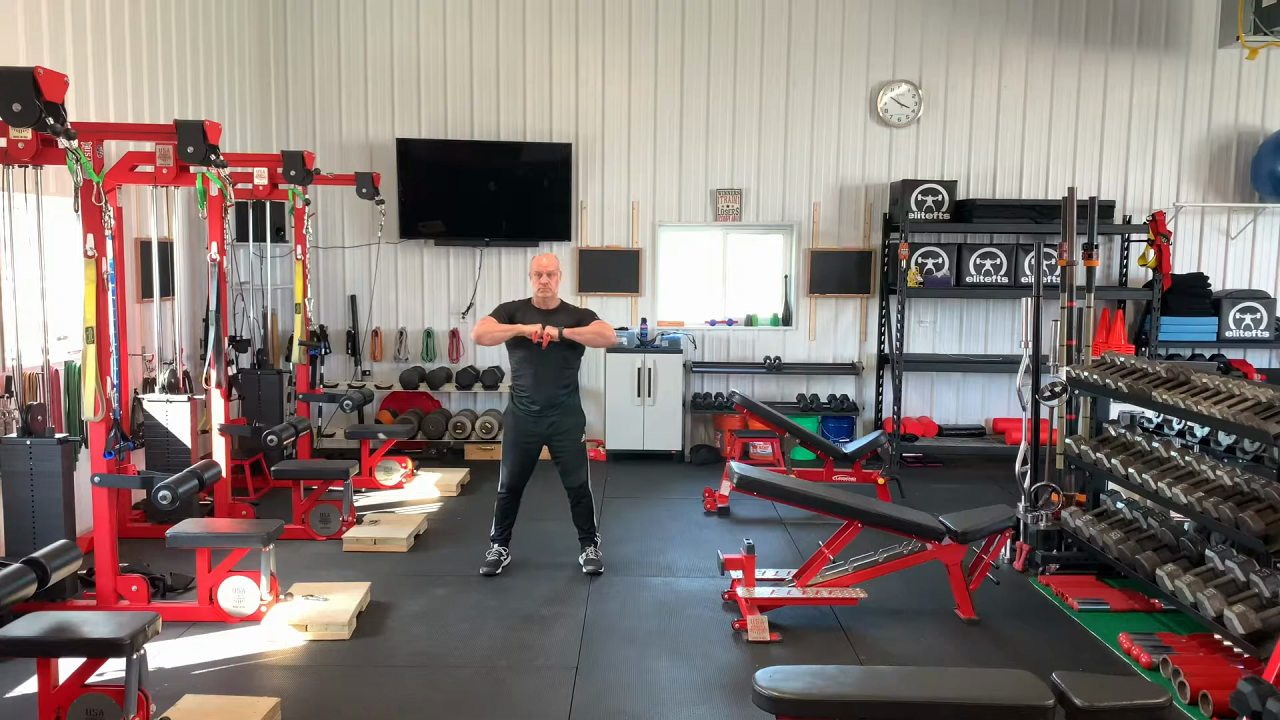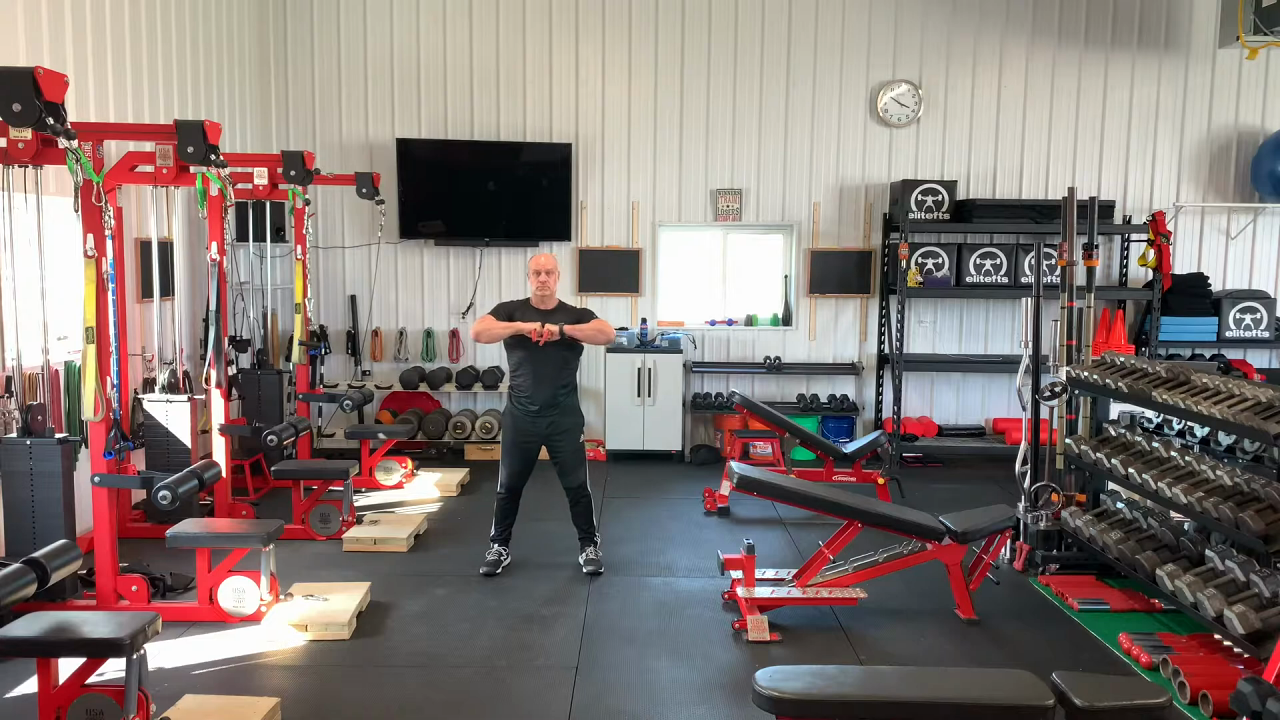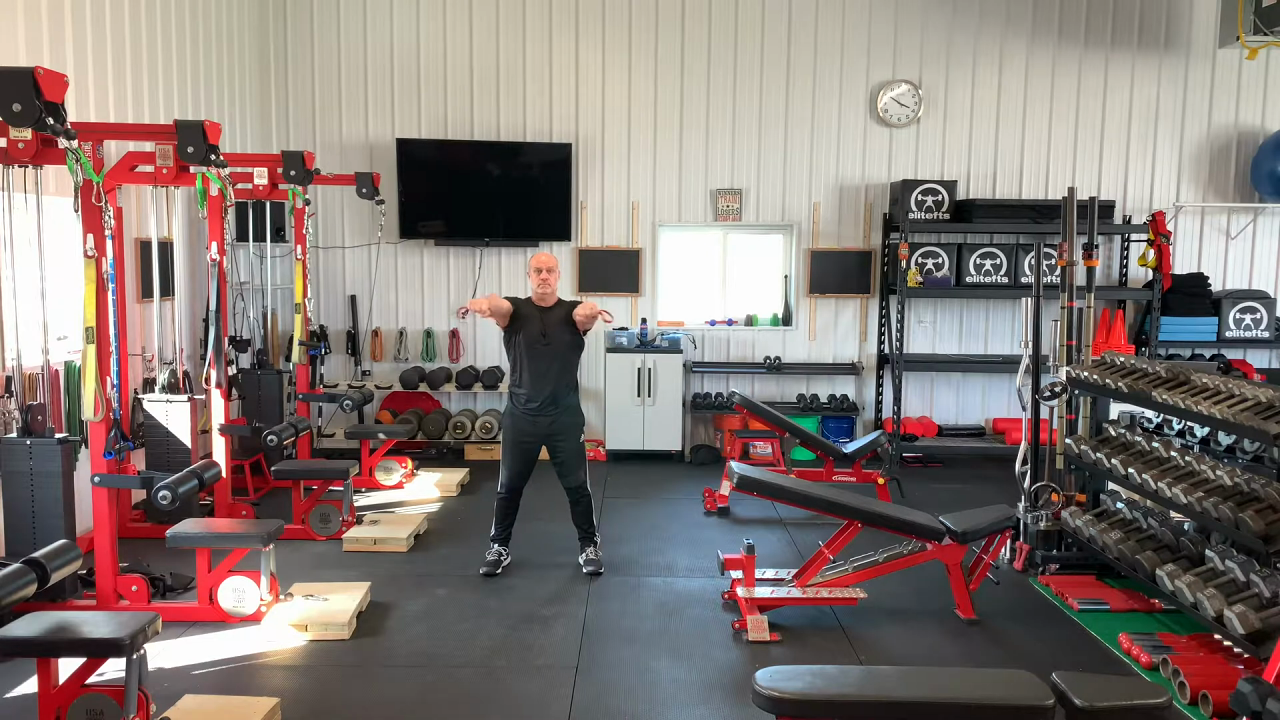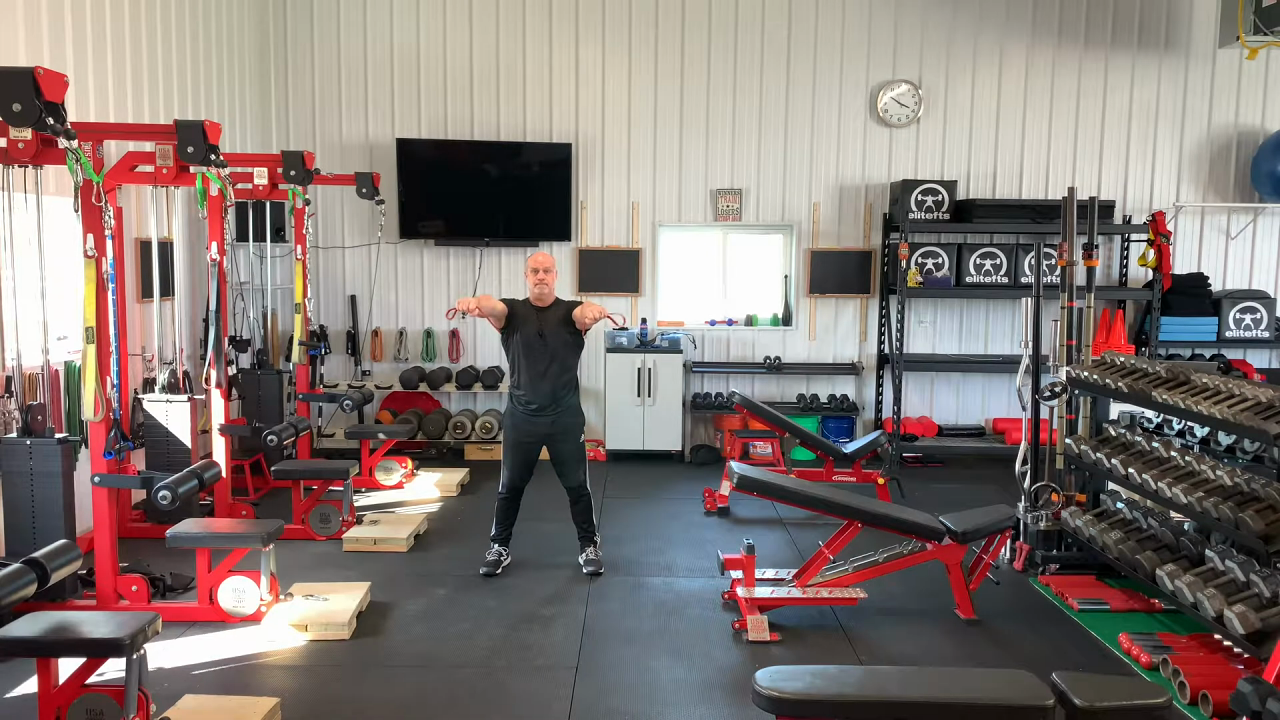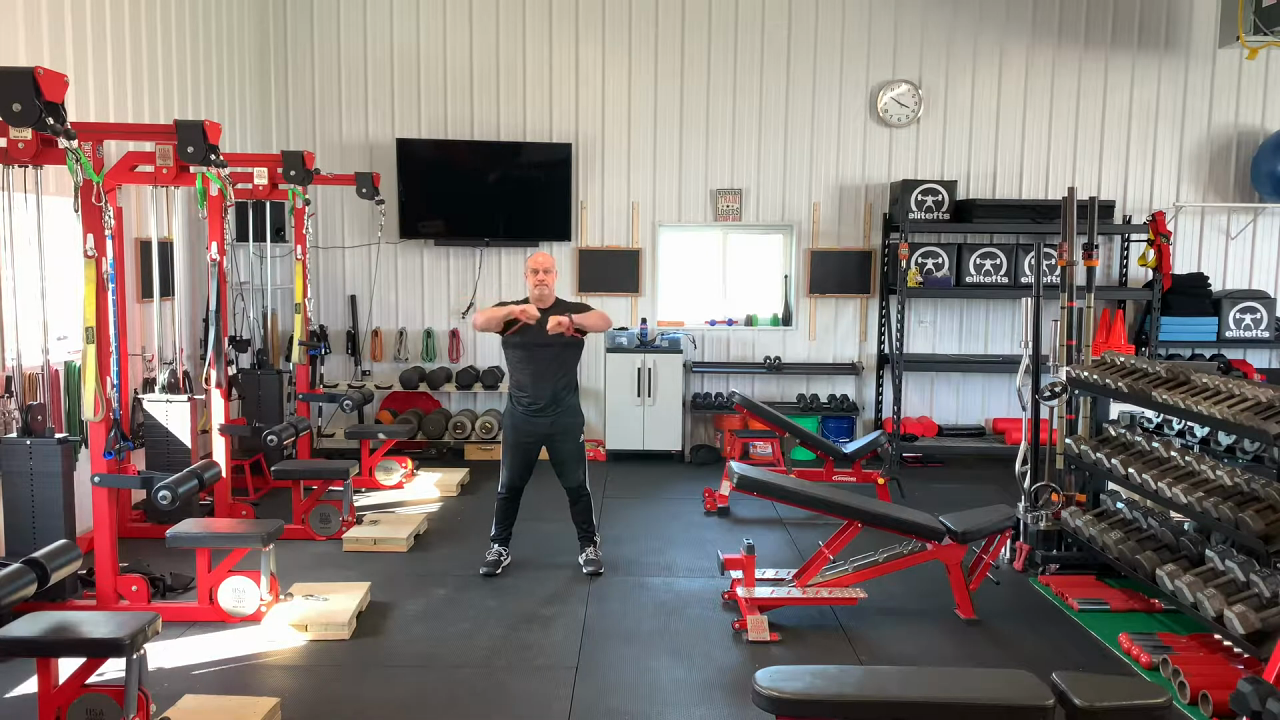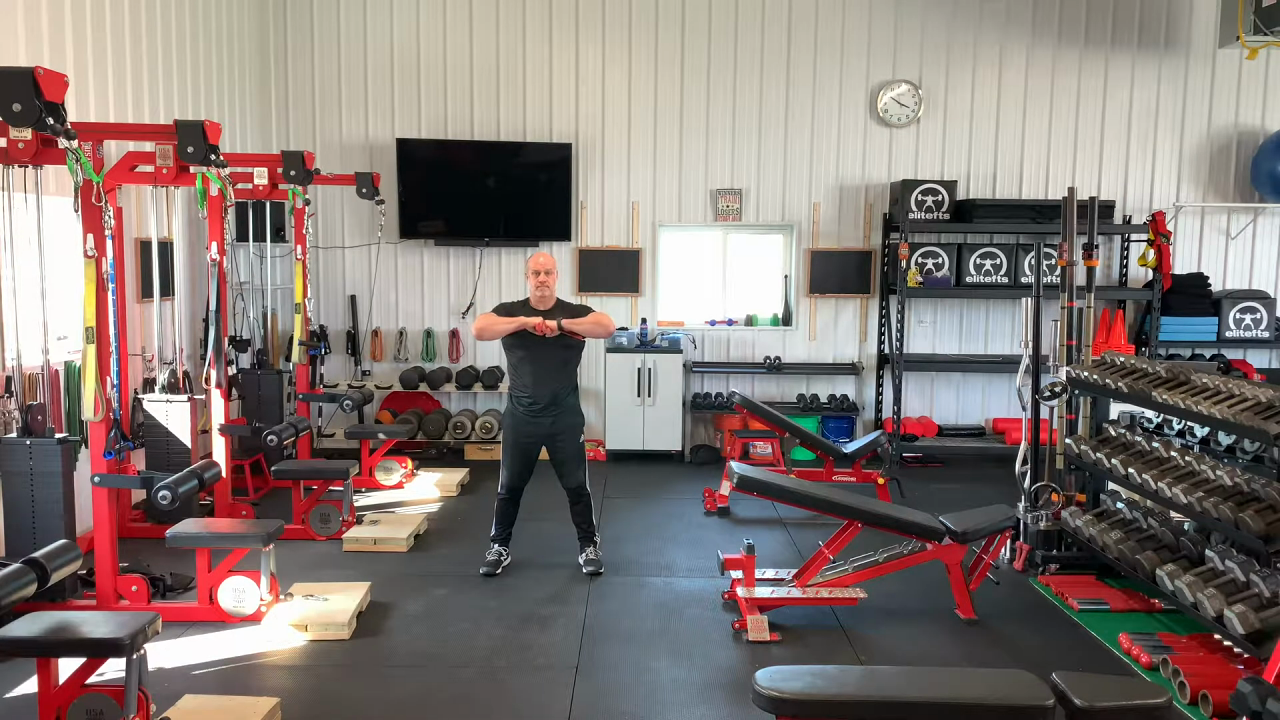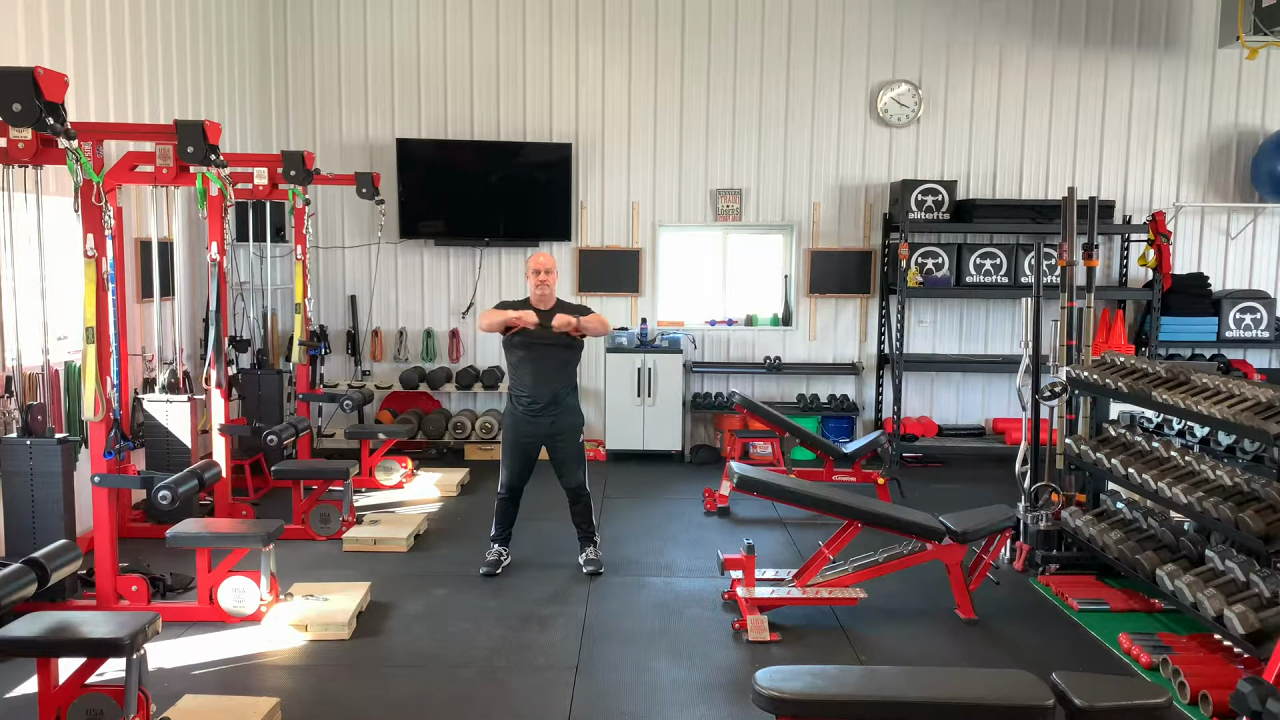
dt=0.4s
person 1, frame 1
left shoulder: (577, 315)
right shoulder: (513, 311)
left elbow: (608, 336)
right elbow: (478, 334)
left wrist: (561, 332)
right wrist: (522, 329)
left hip: (566, 418)
right hip: (522, 417)
left knee: (578, 486)
right knee: (510, 486)
left ankle: (589, 546)
right ankle: (499, 547)
person 1, frame 2
left shoulder: (576, 316)
right shoulder: (512, 310)
left elbow: (607, 334)
right elbow: (477, 332)
left wrist: (561, 329)
right wrist: (520, 326)
left hip: (564, 418)
right hip: (520, 417)
left knee: (577, 486)
right knee: (509, 486)
left ankle: (589, 546)
right ankle: (499, 547)
person 1, frame 3
left shoulder: (571, 311)
right shoulder: (516, 309)
left elbow: (586, 313)
right elbow: (498, 306)
left wrist: (589, 311)
right wrist: (485, 304)
left hip: (565, 417)
right hip: (521, 416)
left knee: (577, 486)
right knee: (509, 486)
left ankle: (589, 546)
right ankle: (498, 547)
person 1, frame 4
left shoulder: (570, 311)
right shoulder: (513, 311)
left elbow: (586, 312)
right elbow: (492, 307)
left wrist: (592, 312)
right wrist: (475, 304)
left hip: (565, 417)
right hip: (521, 417)
left knee: (577, 486)
right knee: (510, 486)
left ankle: (589, 546)
right ankle: (499, 547)
person 1, frame 5
left shoulder: (572, 310)
right shoulder: (511, 311)
left elbow: (604, 321)
right elbow: (479, 321)
left wrist: (569, 320)
right wrist: (514, 310)
left hip: (565, 417)
right hip: (521, 417)
left knee: (577, 486)
right knee: (509, 486)
left ankle: (589, 547)
right ankle: (499, 547)
person 1, frame 6
left shoulder: (573, 312)
right shoulder: (510, 312)
left elbow: (607, 327)
right elbow: (478, 330)
left wrist: (560, 324)
right wrist: (524, 322)
left hip: (565, 418)
right hip: (521, 418)
left knee: (577, 486)
right knee: (509, 487)
left ankle: (589, 547)
right ankle: (499, 547)
person 1, frame 7
left shoulder: (573, 311)
right shoulder: (512, 309)
left elbow: (600, 326)
right elbow: (485, 322)
left wrist: (573, 321)
right wrist: (515, 317)
left hip: (565, 417)
right hip: (521, 417)
left knee: (576, 486)
right knee: (509, 487)
left ankle: (589, 547)
right ankle: (499, 548)
